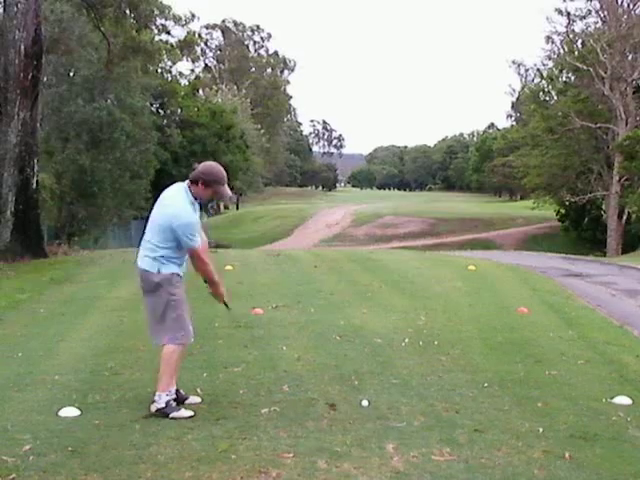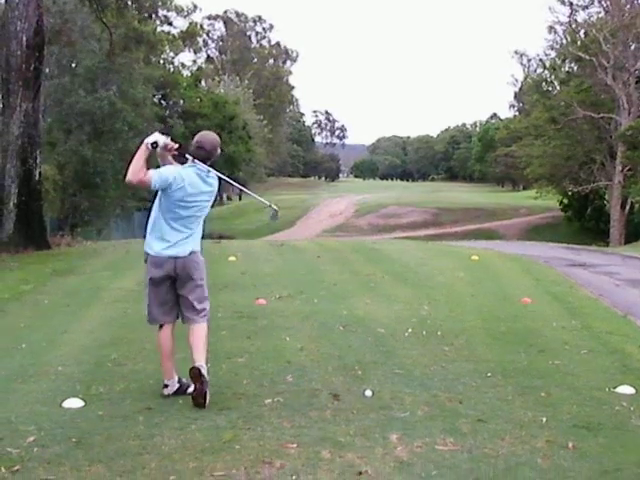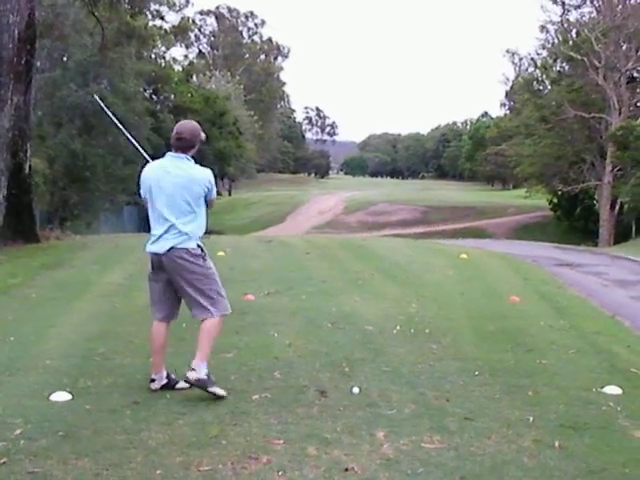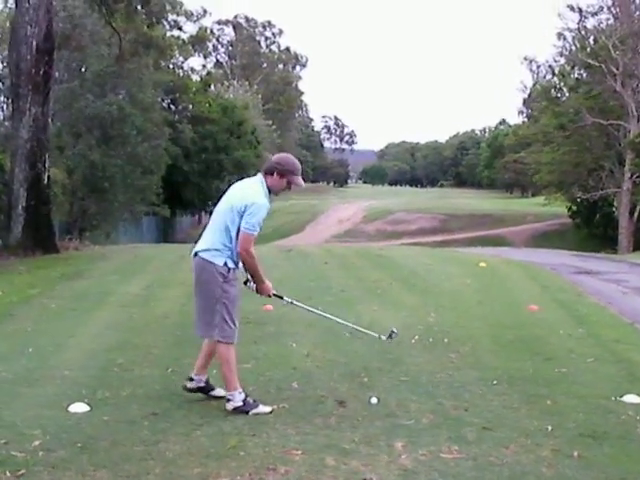
dt=0.7s
person 1, frame 1
left shoulder: (179, 190)
right shoulder: (183, 213)
left elbow: (199, 236)
right elbow: (199, 257)
right wrist: (215, 285)
left hip: (164, 272)
right hip: (160, 275)
left knee: (180, 332)
right knee: (178, 335)
left ankle: (170, 390)
right ankle: (161, 399)
person 1, frame 2
left shoulder: (175, 176)
right shoulder: (212, 181)
left elbow: (133, 178)
left wrist: (147, 145)
right wrist: (165, 156)
left hip: (159, 257)
right hip: (189, 258)
left knee: (165, 321)
right knee: (198, 317)
left ankle: (171, 382)
right ankle: (200, 367)
person 1, frame 3
left shoulder: (150, 170)
right shoulder: (203, 175)
left hip: (157, 251)
right hip: (187, 251)
left knee: (162, 315)
right knee: (214, 309)
left ankle: (158, 376)
right ankle: (199, 369)
person 1, frame 4
left shoulder: (246, 185)
right shoulder: (257, 201)
right elbow: (245, 250)
left wrist: (254, 277)
right wrist: (261, 282)
left hip: (208, 258)
right hip: (218, 265)
left knee: (218, 327)
right knee: (224, 332)
left ankle: (197, 378)
right ankle: (235, 397)
